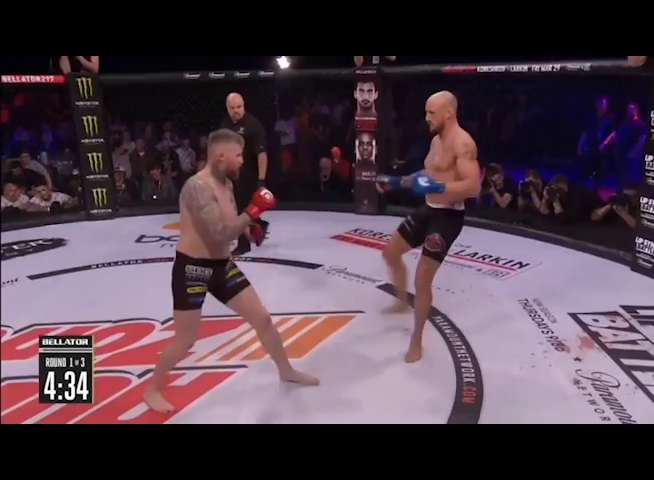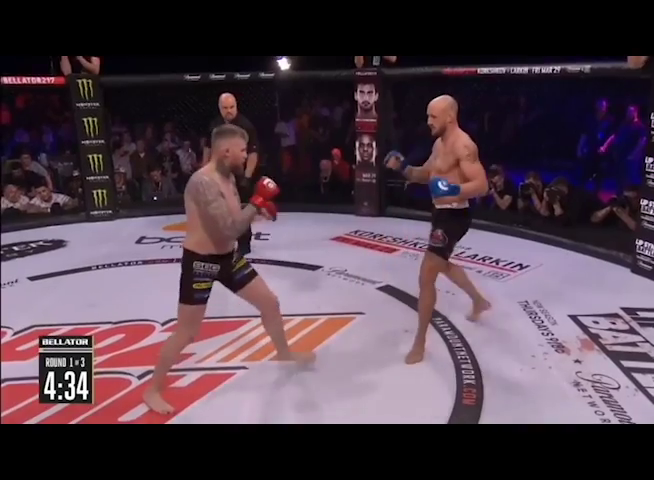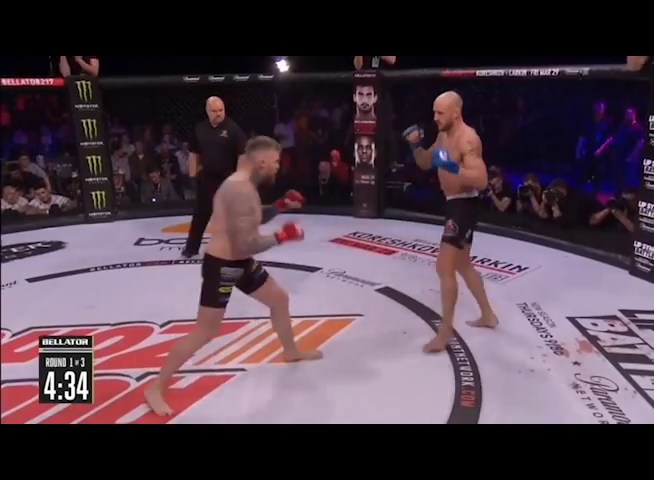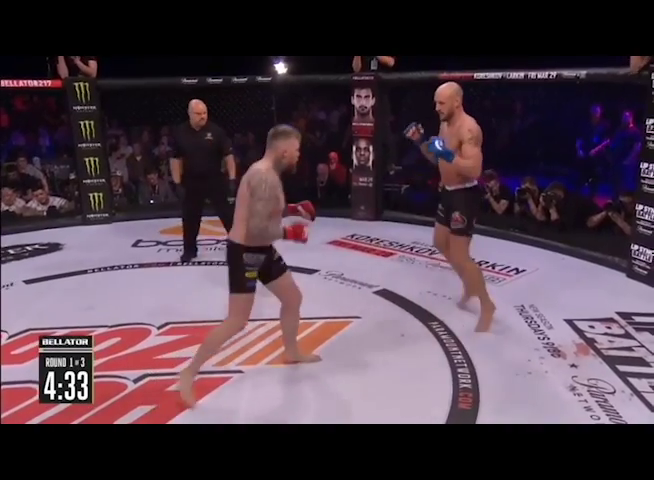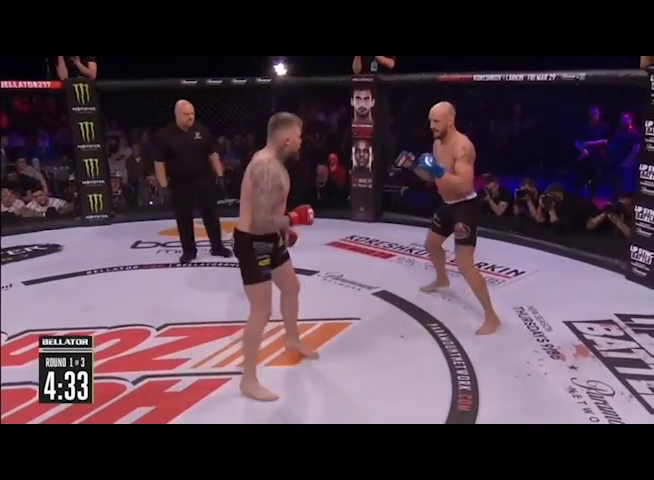
dt=0.2s
person 1, frame 1
left shoulder: (225, 183)
right shoulder: (198, 187)
right elbow: (220, 234)
left wrist: (248, 225)
right wrist: (253, 211)
left hip: (223, 265)
right hip: (192, 269)
left knee: (262, 318)
right knee: (185, 341)
left ankle: (286, 371)
right ankle: (153, 390)
person 1, frame 2
left shoulder: (228, 177)
right shoulder: (203, 182)
right elbow: (228, 228)
left wrist: (258, 208)
right wrist: (257, 201)
left hip: (229, 258)
right hip: (200, 263)
left knee: (270, 303)
right knee: (187, 333)
left ankle: (285, 353)
right ankle: (153, 390)
person 1, frame 3
left shoulder: (247, 185)
right shoulder: (238, 190)
left elbow: (254, 220)
right elbow: (247, 243)
left wrist: (281, 205)
right wrist: (281, 236)
left hip: (243, 264)
right hip: (221, 267)
left knee: (281, 301)
right knee: (203, 334)
left ankle: (292, 351)
right ankle: (156, 389)
person 1, frame 4
left shoulder: (266, 172)
right shoulder: (265, 177)
right elbow: (257, 229)
left wrist: (294, 210)
right wrist: (289, 232)
left hip: (262, 251)
right hip: (244, 253)
left knee: (293, 297)
right knee: (236, 323)
left ankle: (292, 351)
right ankle: (189, 374)
person 1, frame 5
left shoulder: (271, 161)
right shoulder: (267, 169)
right elbow: (262, 222)
left wrist: (285, 227)
right wrist: (293, 220)
left hip: (269, 239)
right hip: (252, 242)
left knee: (292, 287)
right knee: (262, 312)
left ankle: (293, 341)
right ankle: (248, 379)
person 2, frame 1
left shoulder: (461, 143)
right shoulder: (436, 139)
left elbow: (473, 187)
left wrist: (439, 188)
right wrist: (397, 182)
left hip: (448, 217)
right hip: (428, 210)
left knee: (422, 281)
right knee: (390, 252)
left ankle: (416, 341)
right ankle: (403, 300)
person 2, frame 2
left shoulder: (462, 145)
right shoulder: (439, 142)
left elbow: (481, 186)
right elbow: (425, 174)
left wrist: (454, 190)
right wrist: (403, 167)
left hip: (455, 216)
right hip: (441, 212)
left knee: (426, 278)
right knee: (442, 265)
left ankle: (420, 343)
right ankle: (479, 301)
person 2, frame 3
left shoulder: (468, 139)
right shoulder: (444, 135)
left elbow: (481, 180)
right elbow: (425, 163)
left wrist: (454, 168)
right wrist: (416, 146)
left hip: (465, 205)
right hip: (454, 204)
left knee: (444, 267)
right knee: (462, 263)
left ankle: (446, 329)
right ankle: (488, 315)
person 2, frame 4
left shoulder: (468, 129)
right shoulder: (445, 125)
left elbow: (474, 170)
right elbow: (434, 158)
left wrist: (449, 156)
right wrist: (420, 141)
left hip: (466, 194)
right hip: (450, 192)
left knee: (460, 255)
right knee: (440, 242)
left ankle: (487, 305)
right ankle: (469, 288)
person 2, frame 5
left shoulder: (462, 146)
right shoulder: (438, 143)
left elbow: (464, 185)
right elbow: (431, 176)
left wrist: (440, 172)
right wrist: (414, 165)
left hip: (465, 207)
right hip: (447, 205)
left knee: (465, 265)
right knee: (431, 246)
left ankle: (491, 317)
right ankle: (442, 280)
person 3, frame 1
left shoulder: (253, 125)
right shoulder: (225, 123)
left elbow: (262, 153)
left wrist: (261, 179)
left hip: (247, 174)
left knee: (243, 207)
right knee: (237, 206)
left ankle: (244, 243)
right ankle: (259, 227)
person 3, frame 2
left shoulder: (245, 125)
right shoulder: (215, 124)
left elbow: (252, 153)
right elbow: (208, 149)
left wrist: (247, 176)
left hip: (239, 175)
left ankle: (244, 244)
person 3, frame 3
left shoulder: (233, 128)
right shoulder: (200, 128)
left elbow: (243, 154)
right elbow: (194, 153)
right wrist: (192, 176)
left hip: (229, 178)
right hip: (206, 178)
right knee: (200, 213)
right ankle: (192, 246)
person 3, frame 4
left shoulder: (216, 131)
right shoulder: (180, 132)
left elbow: (228, 156)
right elbow: (176, 159)
left wrist: (232, 179)
right wrist: (177, 182)
left hip: (215, 180)
right hip: (191, 181)
left knee: (226, 214)
right knee: (189, 216)
right ankle: (189, 249)
person 3, frame 5
left shoulder: (201, 130)
right shoulder: (165, 135)
left elbow: (212, 154)
right elbow: (159, 162)
left wrist: (219, 175)
right wrist: (164, 185)
left hip: (203, 180)
right hip: (180, 183)
left knee: (211, 214)
right knee: (183, 218)
left ankle: (217, 247)
right ankle: (189, 250)
